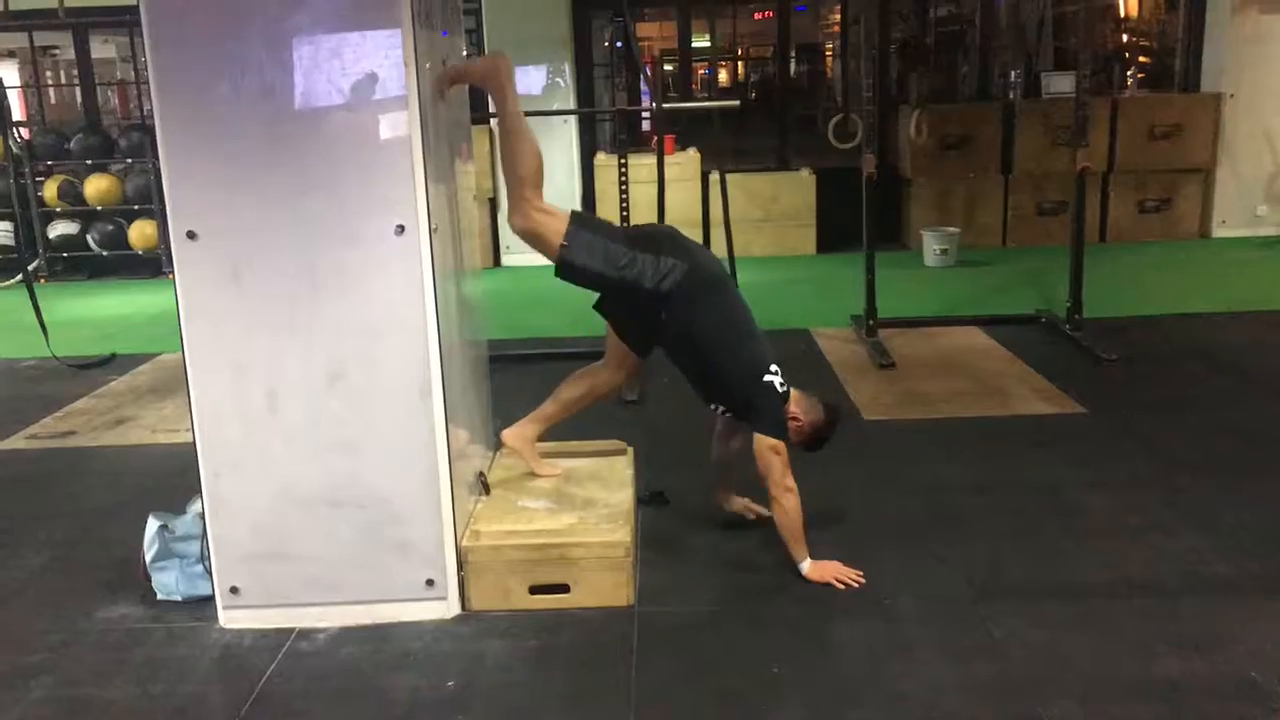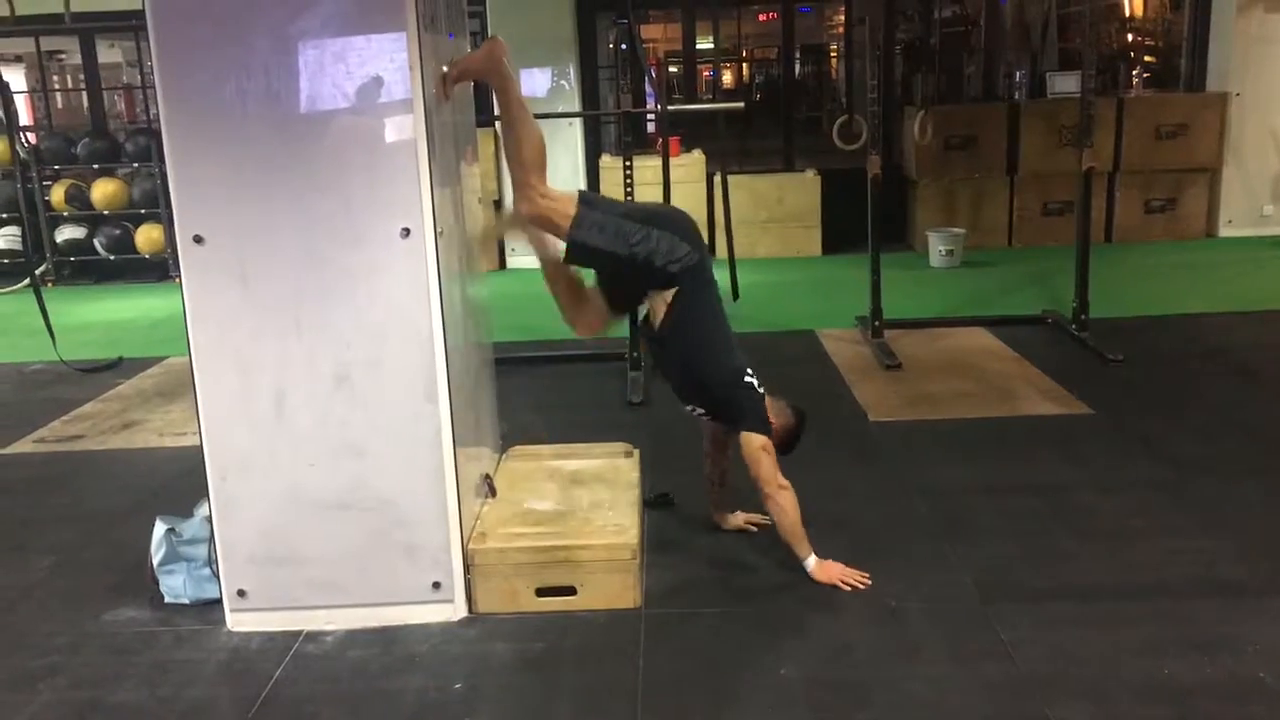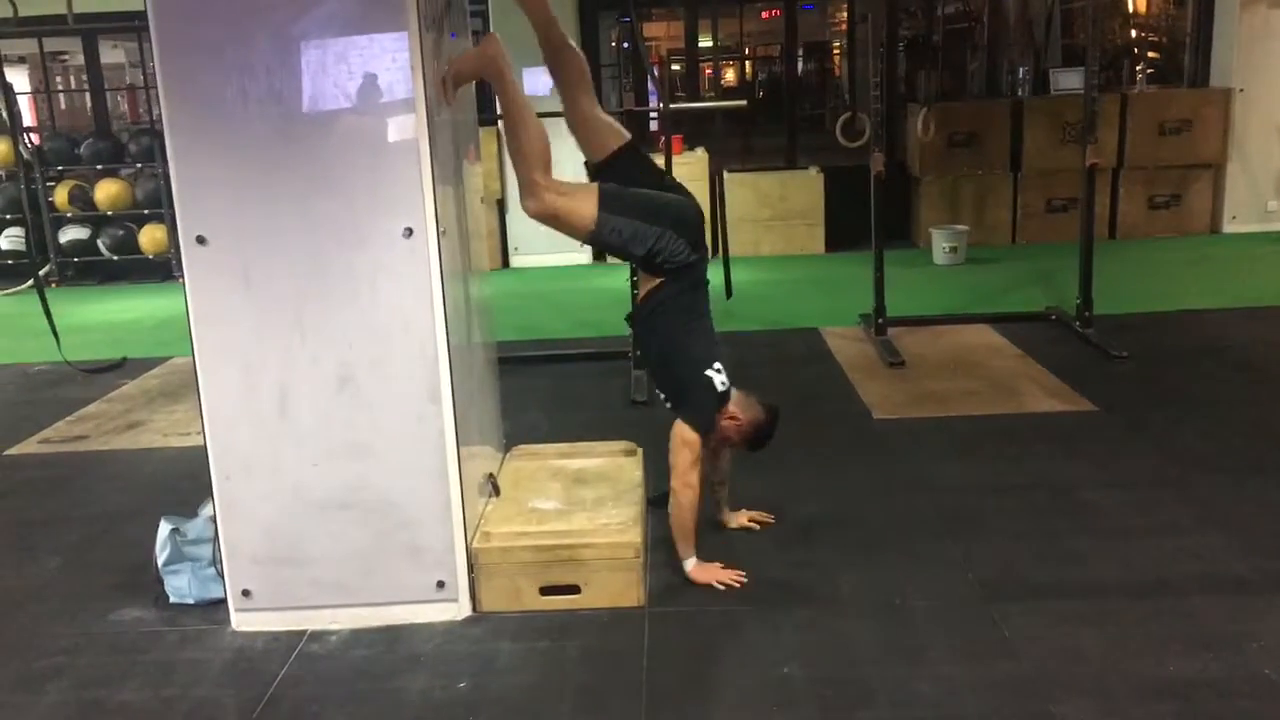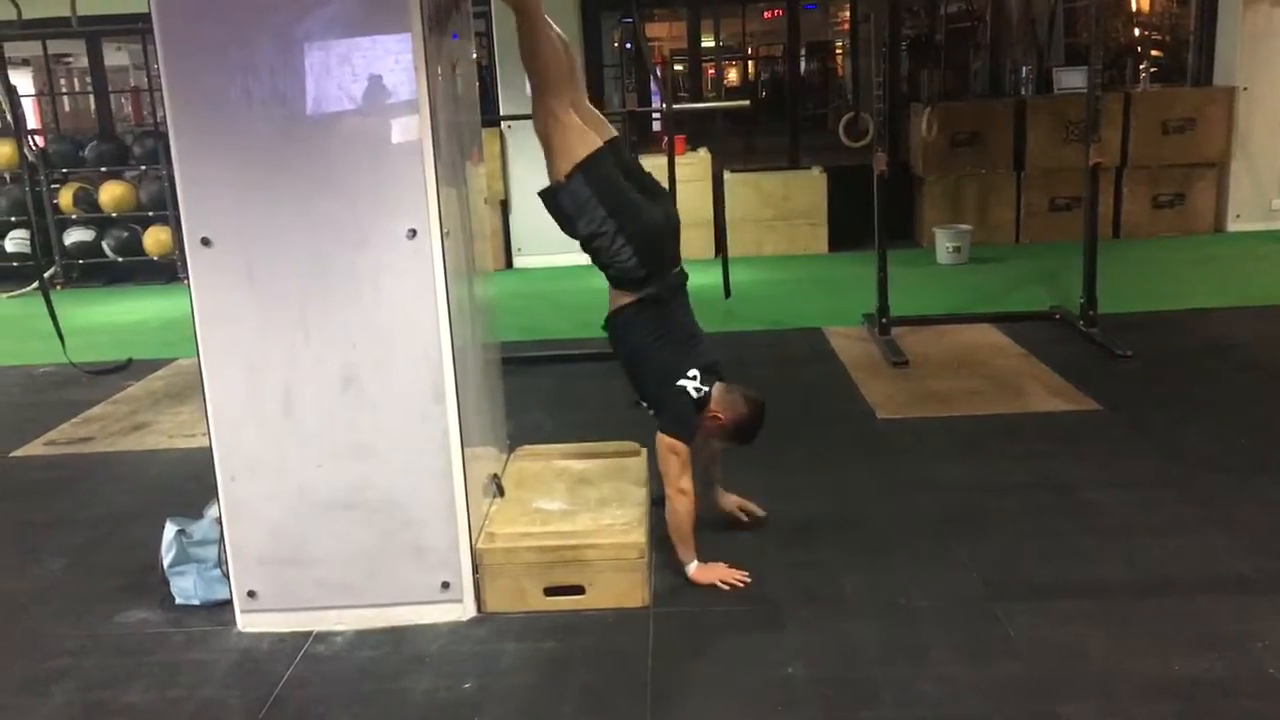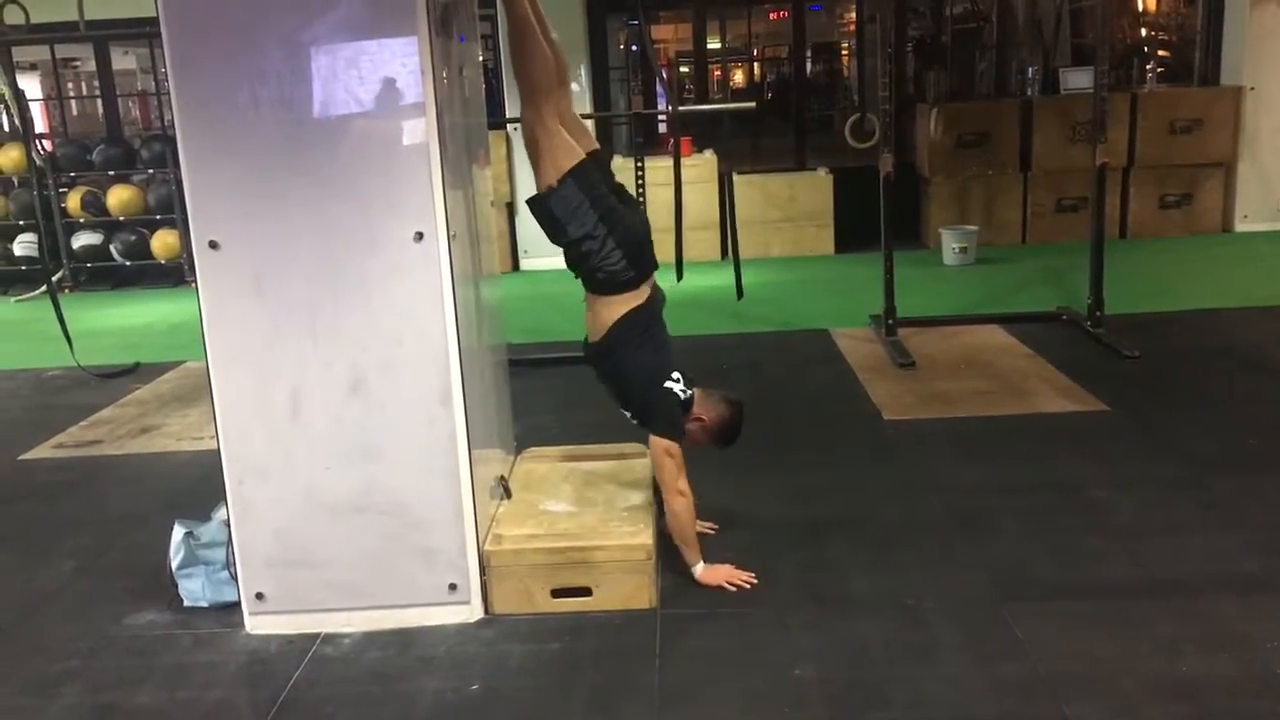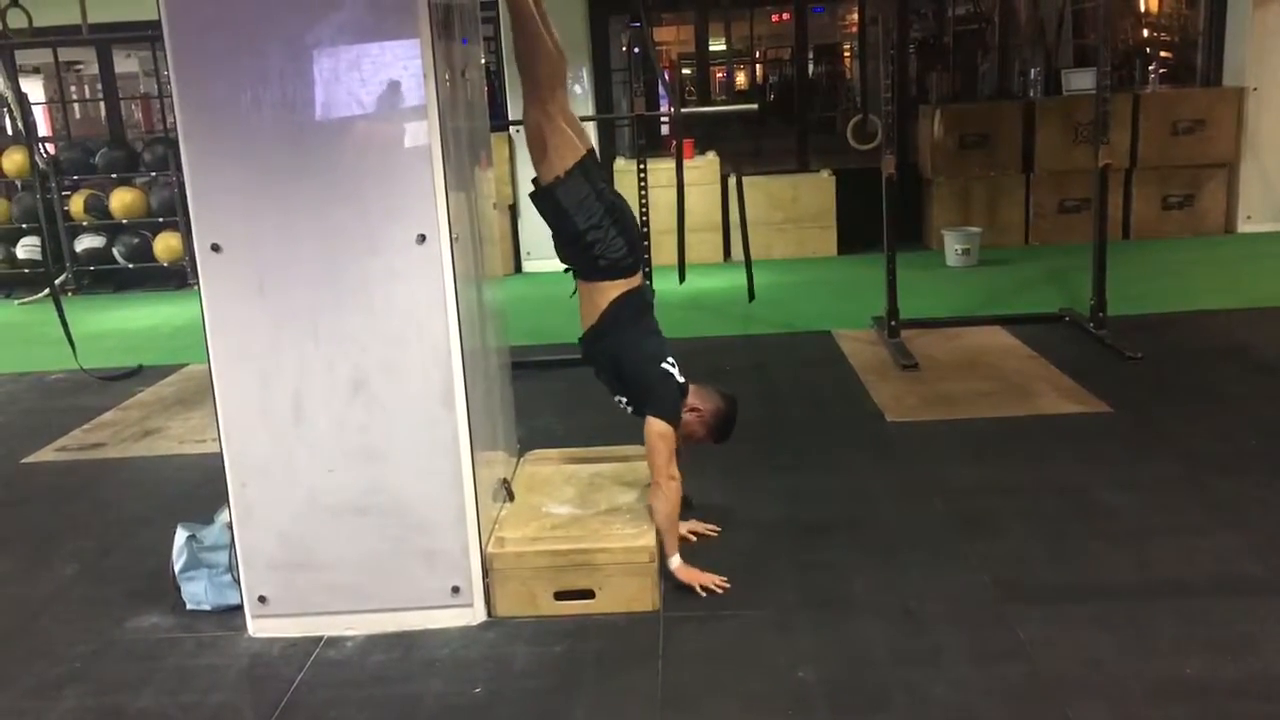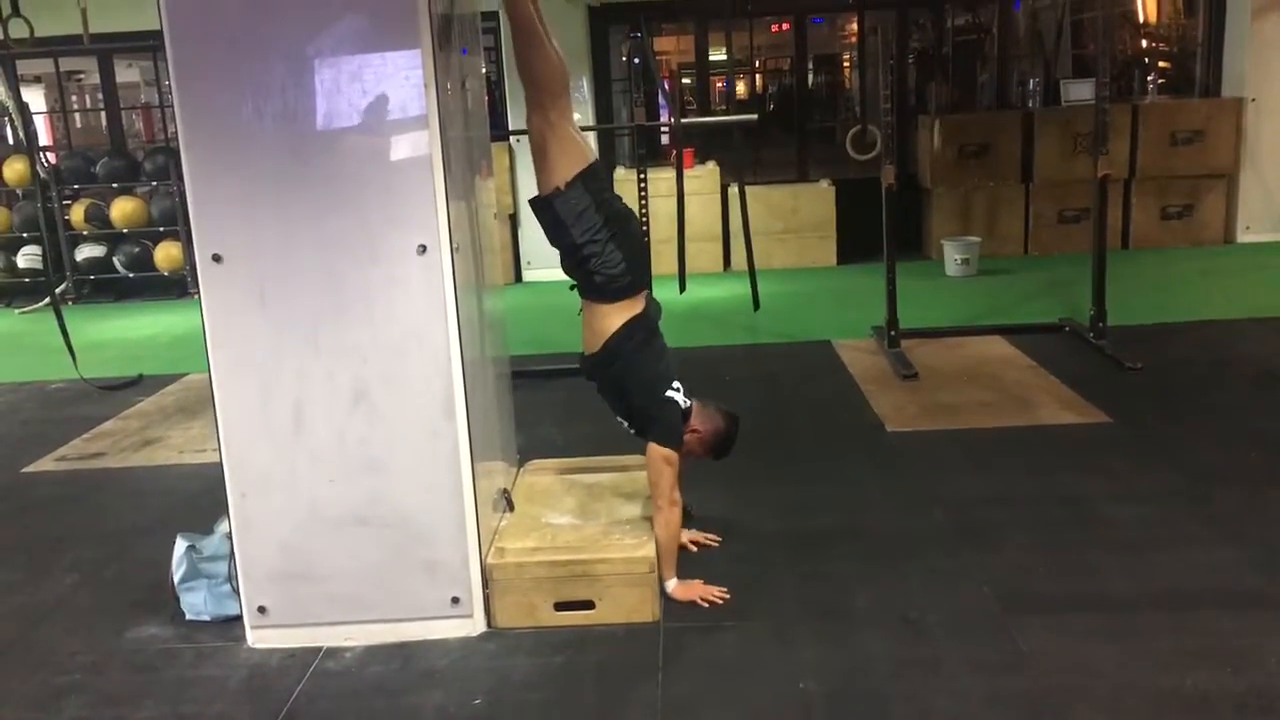
dt=0.4s
person 1, frame 1
left shoulder: (761, 390)
right shoulder: (767, 401)
left elbow: (726, 431)
right elbow: (782, 490)
left wrist: (725, 494)
right wrist: (806, 564)
left hip: (667, 277)
right hip: (667, 276)
left knee: (616, 369)
right knee: (528, 215)
left ankle: (526, 430)
right ankle: (499, 81)
person 1, frame 2
left shoulder: (730, 397)
right shoulder: (744, 402)
left elbow: (714, 450)
right elbow: (775, 487)
left wrist: (721, 512)
right wrist: (812, 562)
left hip: (666, 259)
right hip: (669, 257)
left knee: (590, 320)
right knee: (535, 201)
left ankle: (534, 235)
right ankle: (498, 70)
person 1, frame 3
left shoulder: (712, 391)
right shoulder: (705, 398)
left elbow: (712, 454)
right elbow: (683, 483)
left wrist: (726, 512)
right wrist: (691, 563)
left hip: (671, 221)
right hip: (670, 241)
left knee: (586, 108)
right knee: (542, 197)
right ankle: (497, 64)
person 1, frame 4
left shoulder: (703, 384)
right shoulder: (682, 399)
left elbow: (705, 437)
right elbow: (677, 489)
left wrist: (721, 490)
right wrist: (693, 566)
left hip: (651, 225)
right hip: (637, 248)
left knee: (568, 99)
right knee: (556, 106)
person 1, frame 5
left shoulder: (671, 392)
right shoulder: (665, 399)
left elbow: (673, 487)
right elbow: (676, 489)
left wrist: (682, 519)
right wrist: (699, 566)
left hip: (621, 243)
right hip: (613, 256)
left knee: (555, 108)
right knee: (544, 117)
person 1, frame 6
left shoulder: (663, 386)
right shoulder: (665, 394)
left elbow: (663, 478)
right elbow: (665, 478)
left wrist: (674, 521)
right wrist: (675, 561)
left hip: (605, 246)
right hip: (604, 250)
left knee: (551, 107)
right knee: (547, 110)
person 1, frame 7
left shoulder: (668, 408)
right shoulder: (667, 416)
left elbow: (665, 500)
right elbow: (667, 501)
left wrist: (675, 532)
right wrist: (672, 581)
left hip: (613, 260)
right hip: (609, 266)
left knee: (553, 115)
right knee: (548, 117)
